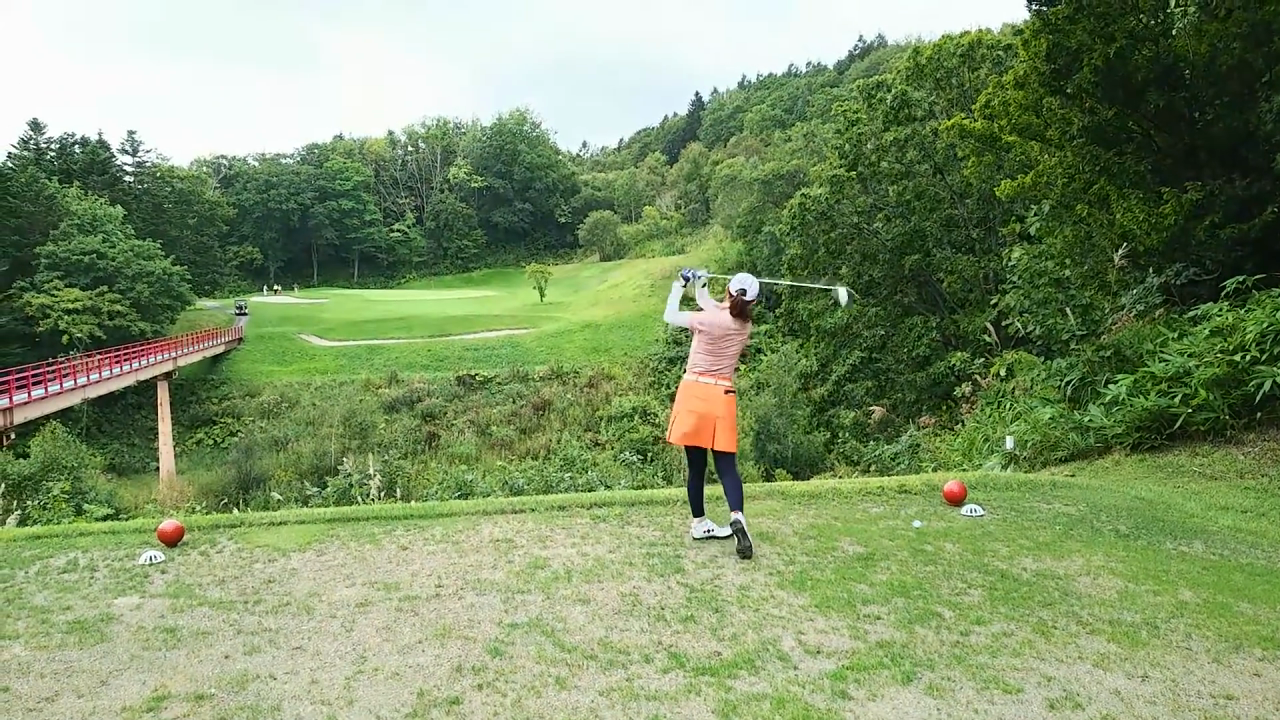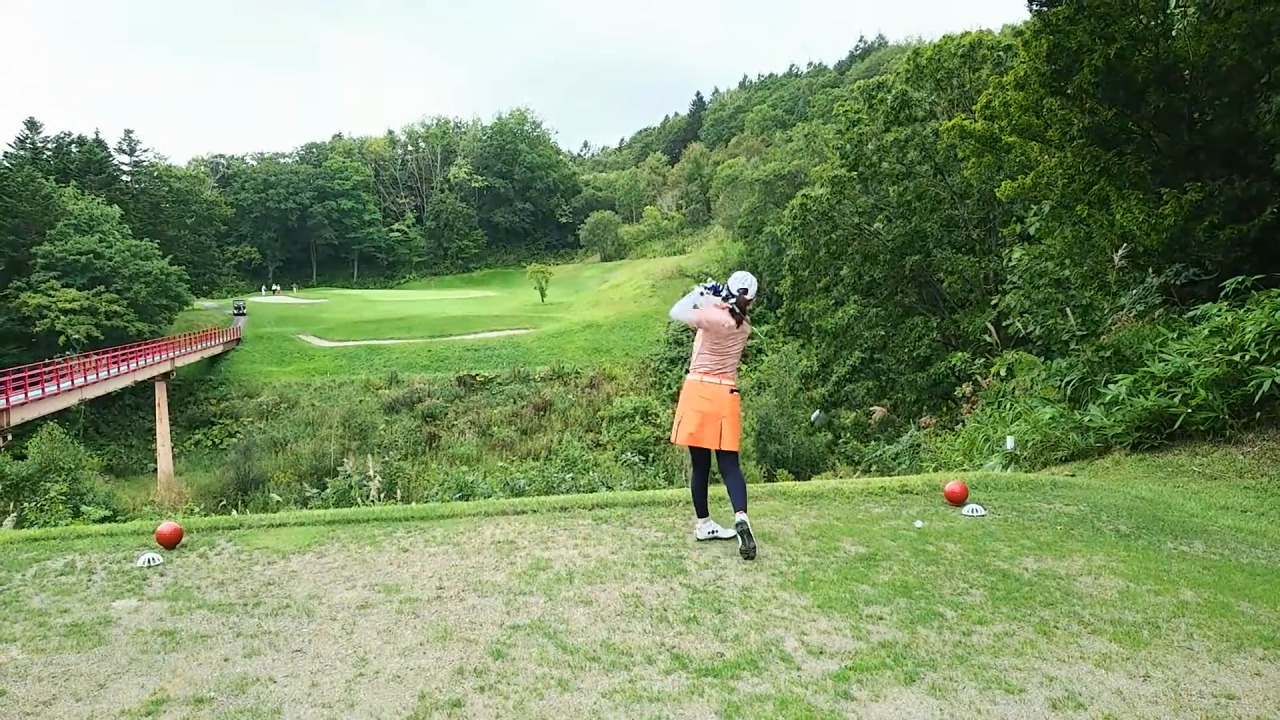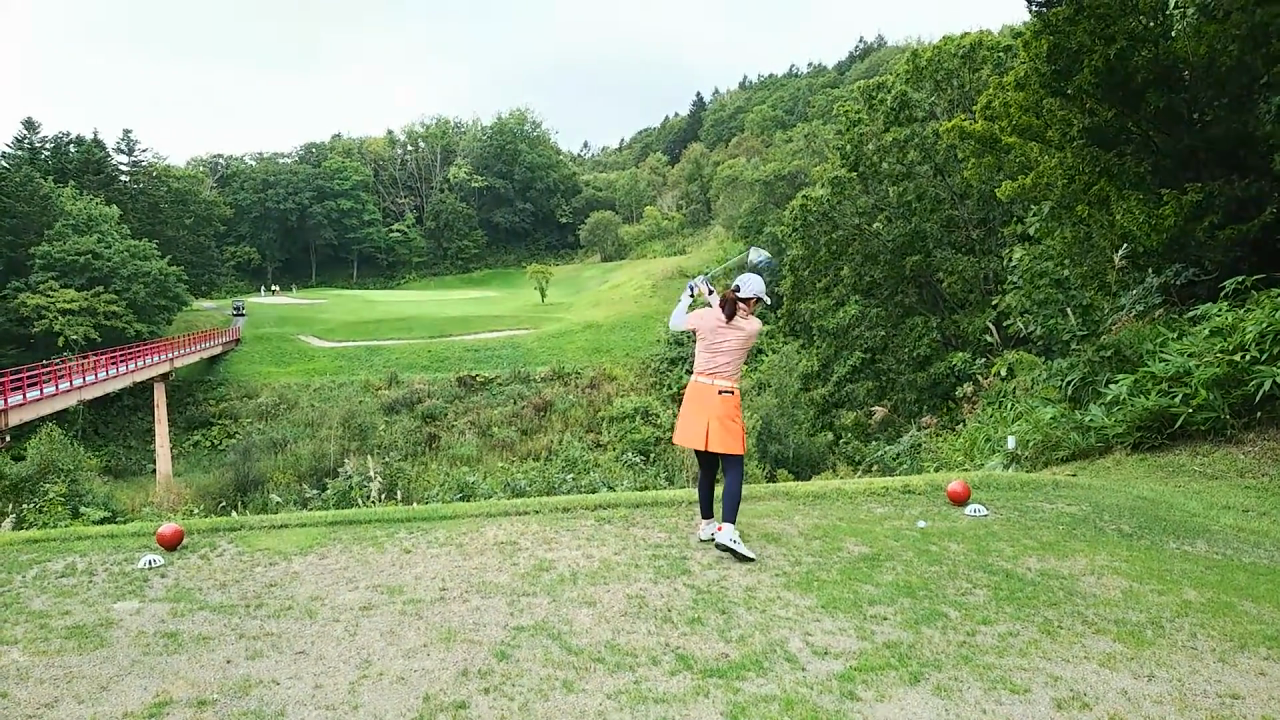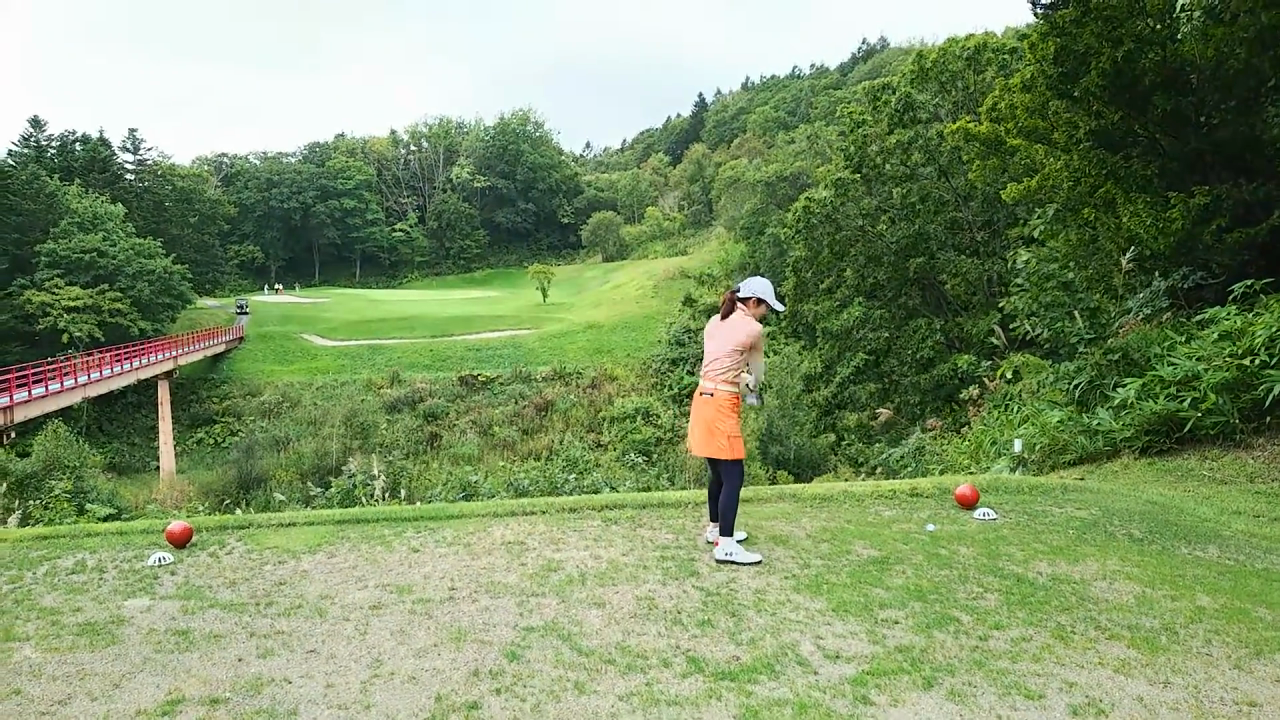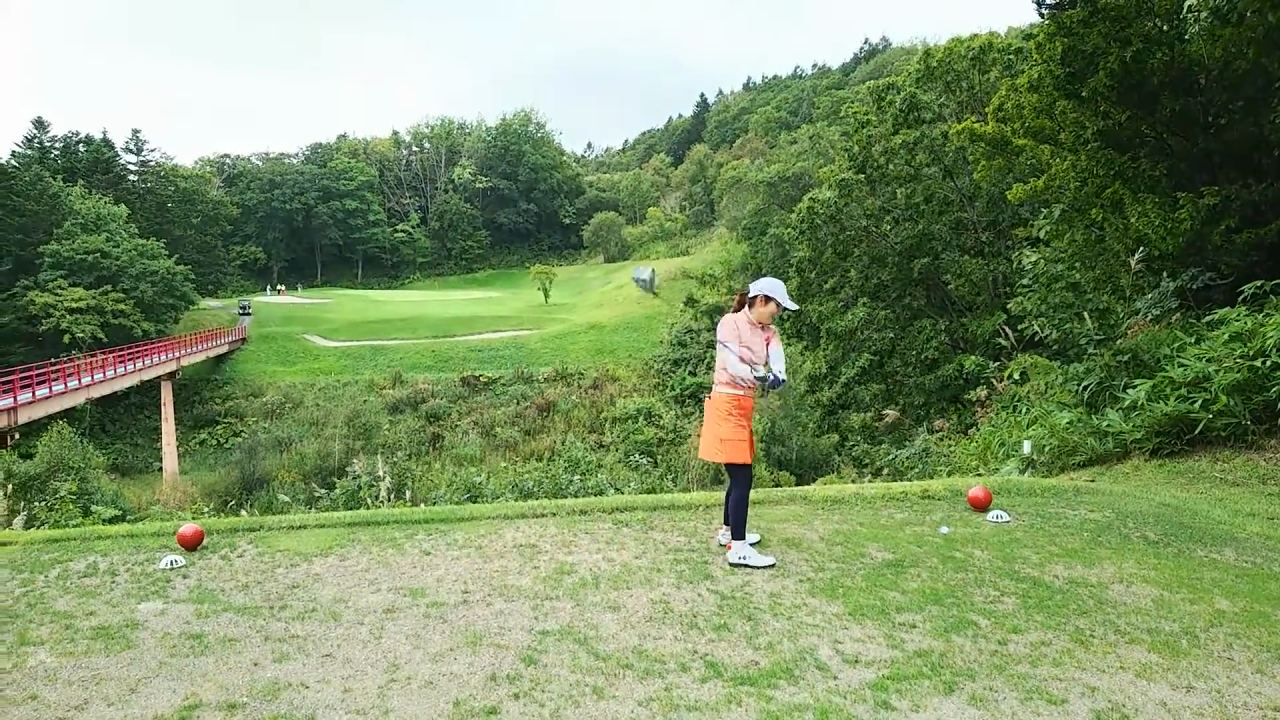
dt=0.3s
person 1, frame 1
left shoulder: (710, 319)
right shoulder: (745, 327)
left elbow: (670, 317)
left wrist: (680, 285)
right wrist: (699, 284)
left hip: (692, 393)
right hip: (721, 398)
left knee: (696, 465)
right knee: (726, 467)
left ankle: (699, 524)
right ankle: (737, 516)
person 1, frame 2
left shoulder: (714, 318)
right shoulder: (745, 325)
left elbow: (676, 313)
left wrist: (701, 290)
right wrist: (705, 294)
left hip: (698, 393)
right hip: (726, 397)
left knee: (700, 465)
right knee: (730, 466)
left ankle: (703, 524)
right ankle: (741, 517)
person 1, frame 3
left shoulder: (705, 317)
right shoulder: (753, 327)
left elbow: (674, 324)
left wrist: (690, 293)
right wrist: (710, 294)
left hip: (698, 394)
right hip: (724, 399)
left knee: (707, 467)
right knee: (733, 469)
left ankle: (707, 525)
right ankle: (726, 531)
person 1, frame 4
left shoulder: (716, 323)
right shoulder: (752, 328)
right elbow: (756, 368)
left wrist: (742, 381)
right wrist: (751, 383)
left hip: (707, 398)
right hip: (721, 403)
left knee: (720, 472)
right knee: (734, 475)
left ankle: (715, 528)
right ankle: (725, 545)
person 1, frame 5
left shoulder: (769, 332)
right shoulder: (730, 323)
left elbow: (777, 361)
right elbow: (732, 367)
left wrist: (776, 374)
right wrist: (756, 376)
left hip: (741, 407)
right hip: (727, 405)
left knee: (740, 475)
right knee: (742, 479)
left ankle: (729, 531)
right ankle: (737, 549)
